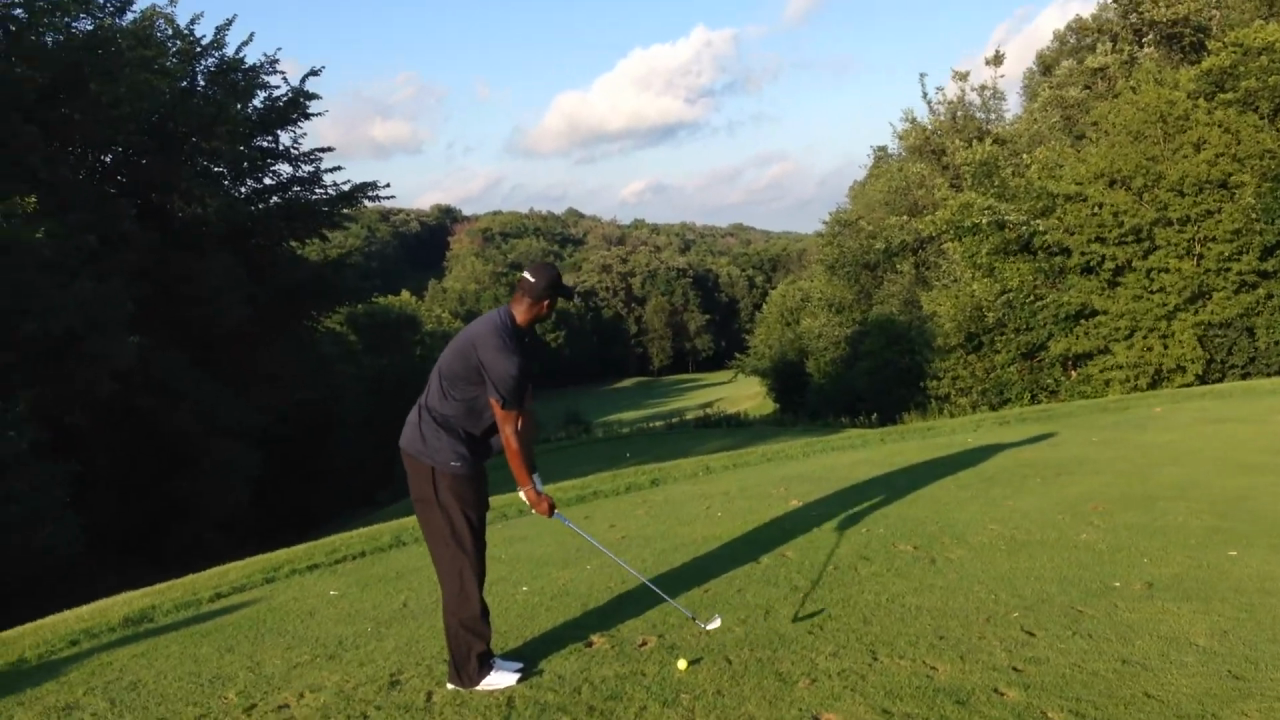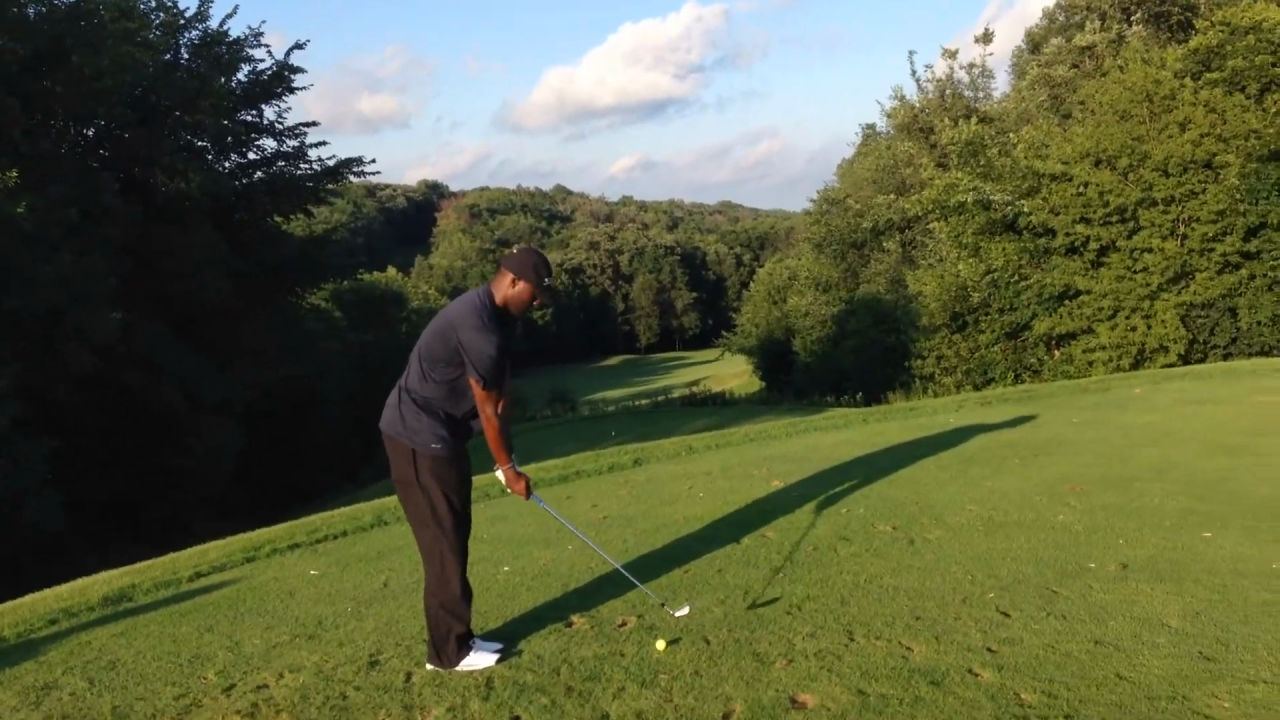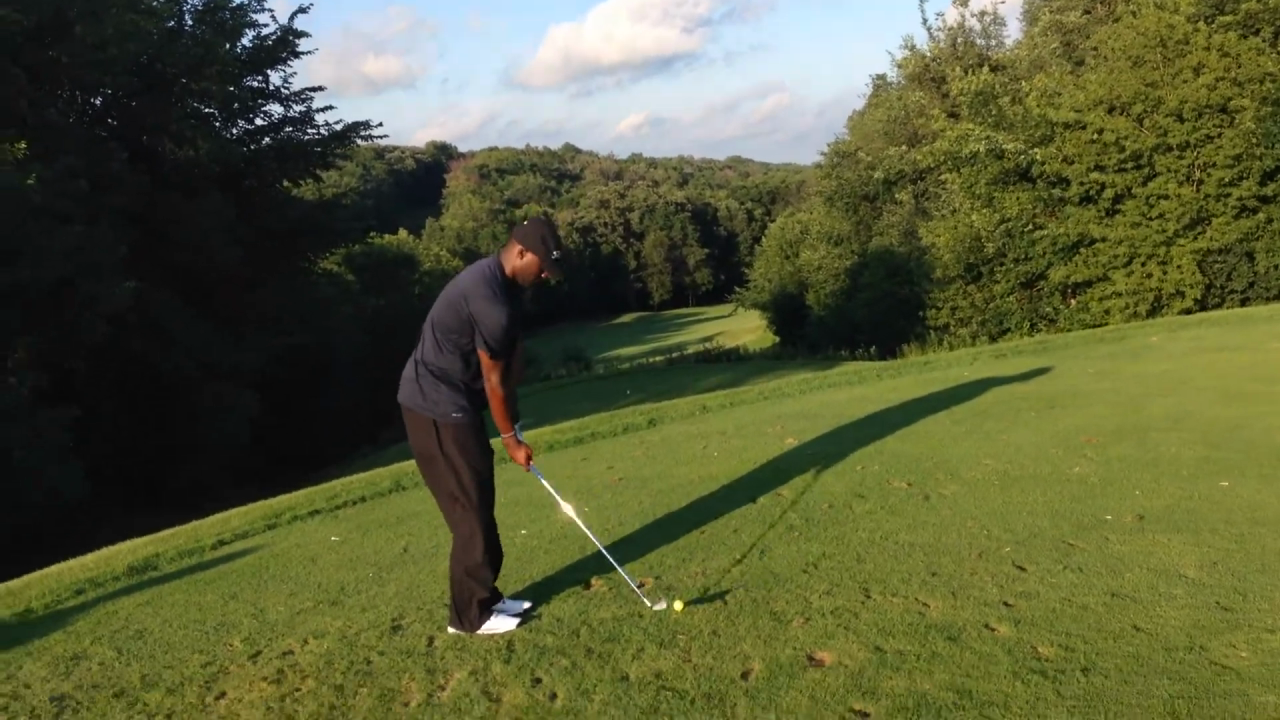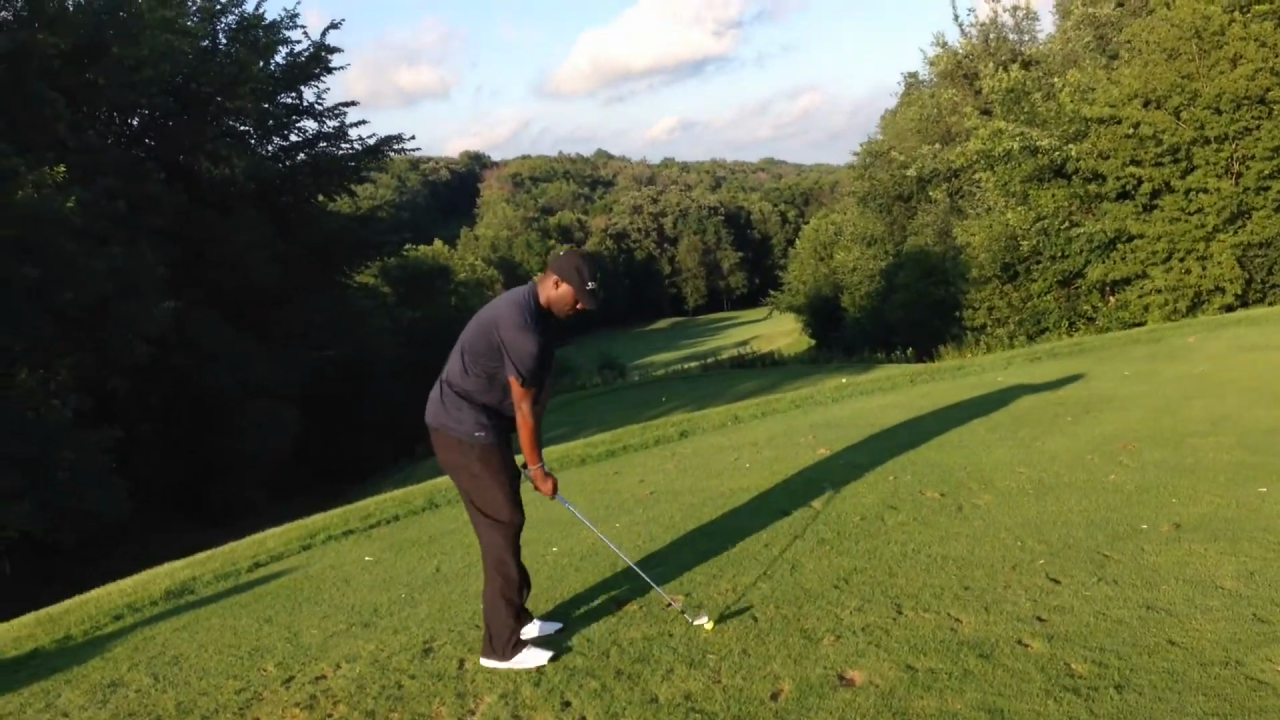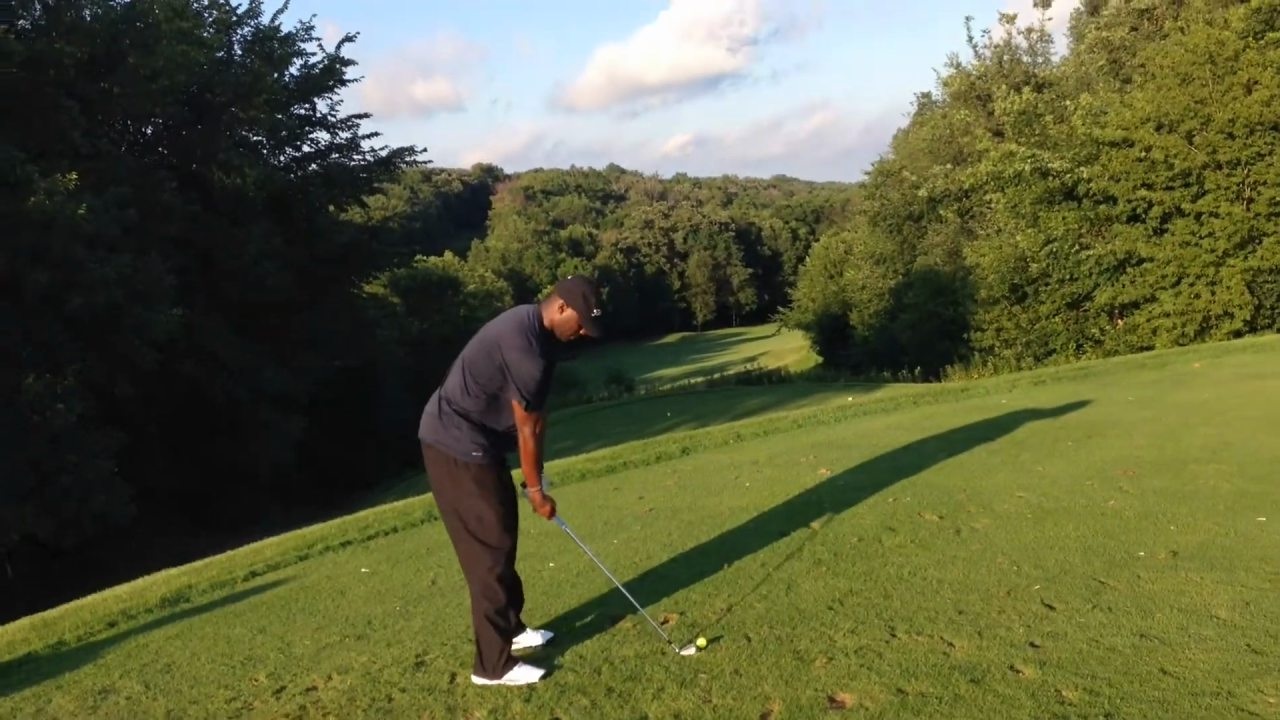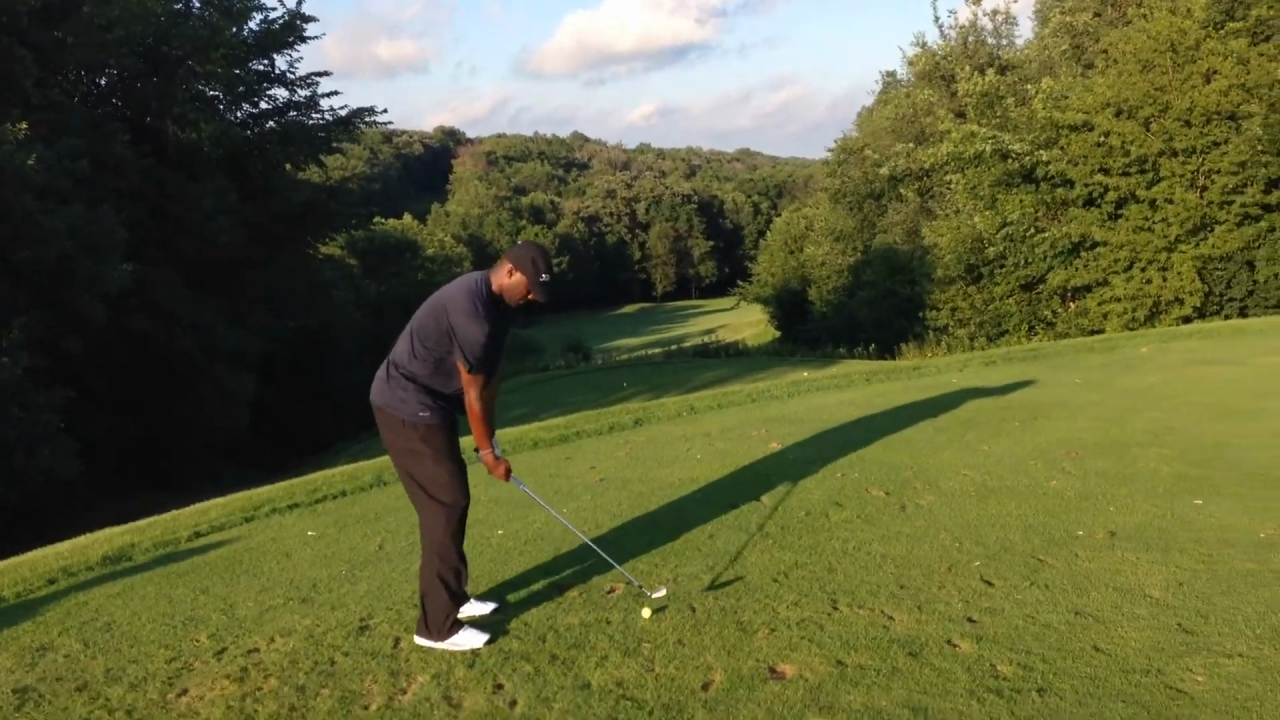
dt=0.4s
person 1, frame 1
left shoulder: (504, 330)
right shoulder: (501, 348)
left elbow: (522, 411)
right elbow: (509, 429)
left wrist: (532, 477)
right wrist: (529, 489)
left hip: (453, 451)
right hip: (439, 455)
left knee: (469, 559)
right knee: (461, 563)
left ankle: (477, 657)
right ankle: (469, 670)
person 1, frame 2
left shoulder: (492, 313)
right shoulder: (479, 327)
left elbow: (501, 393)
right elbow: (488, 408)
left wrist: (508, 458)
right wrist: (508, 469)
left hip: (438, 433)
right hip: (420, 437)
left knee: (454, 538)
right knee: (444, 543)
left ankle: (458, 636)
right ankle: (448, 650)
person 1, frame 3
left shoulder: (498, 281)
right shoulder: (490, 298)
left elbow: (510, 361)
right elbow: (494, 380)
left wrist: (514, 426)
right wrist: (510, 439)
left hip: (452, 401)
right hip: (438, 406)
left knee: (479, 503)
right knee: (470, 510)
left ankle: (485, 598)
right ankle: (470, 615)
person 1, frame 4
left shoulder: (535, 310)
right shoulder: (521, 325)
left elbow: (538, 393)
right elbow: (524, 407)
left wrist: (535, 456)
right wrist: (537, 468)
left hip: (482, 421)
right hip: (463, 424)
left knee: (504, 520)
right knee: (502, 523)
left ankle: (515, 619)
right ankle: (502, 645)
person 1, frame 5
left shoulder: (533, 326)
right shoulder: (526, 347)
left elbow: (535, 417)
right elbow: (526, 429)
left wrist: (538, 476)
right wrist: (536, 490)
left hip: (472, 438)
right hip: (457, 444)
left knee: (500, 536)
right knee: (489, 547)
left ankle: (510, 626)
right ankle: (493, 663)
person 1, frame 6
left shoulder: (491, 299)
right shoulder: (473, 312)
left elbow: (488, 380)
right elbow: (473, 392)
left wrist: (489, 439)
right wrist: (488, 452)
left hip: (428, 403)
right hip: (407, 406)
left knee: (448, 501)
right knee: (447, 503)
left ankle: (453, 598)
right ankle: (438, 624)
